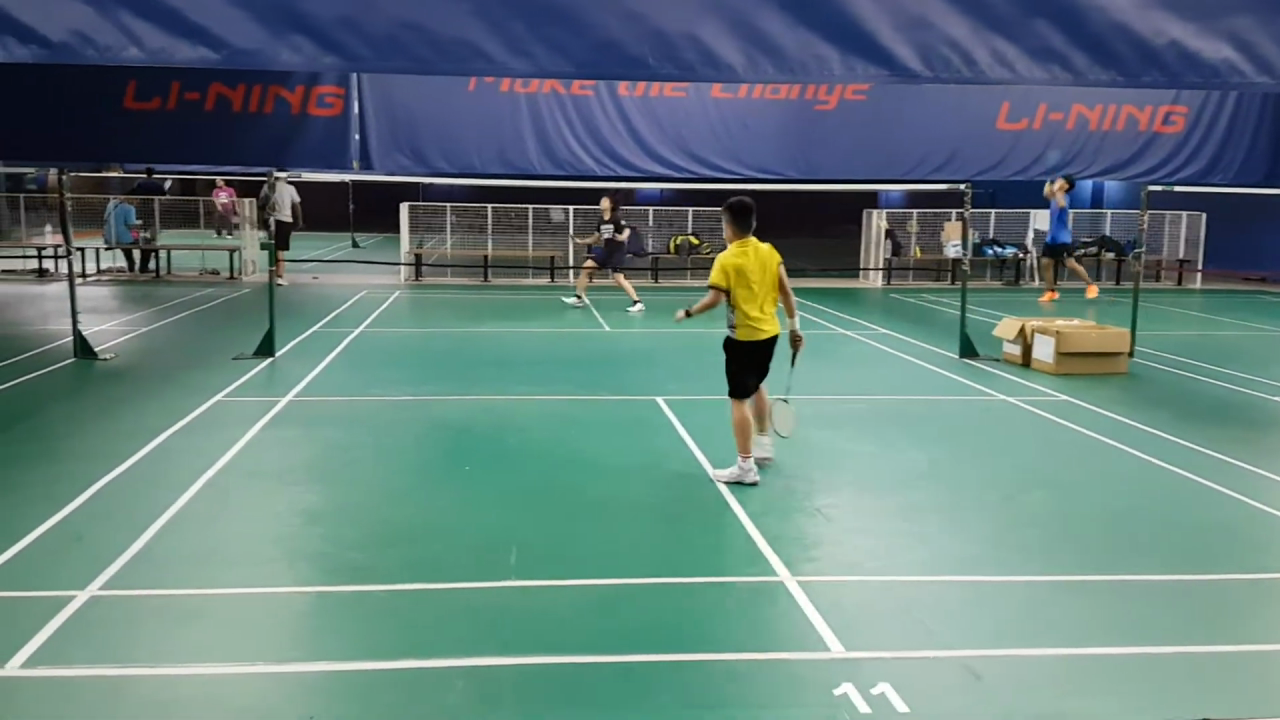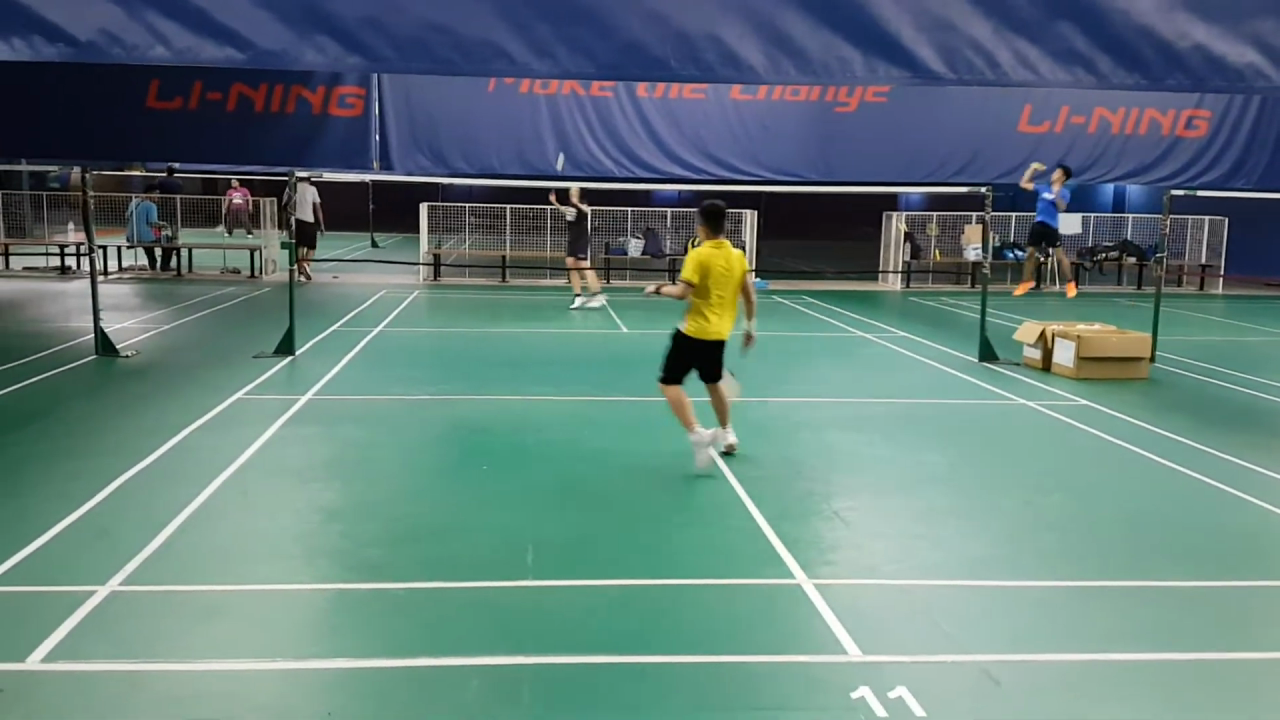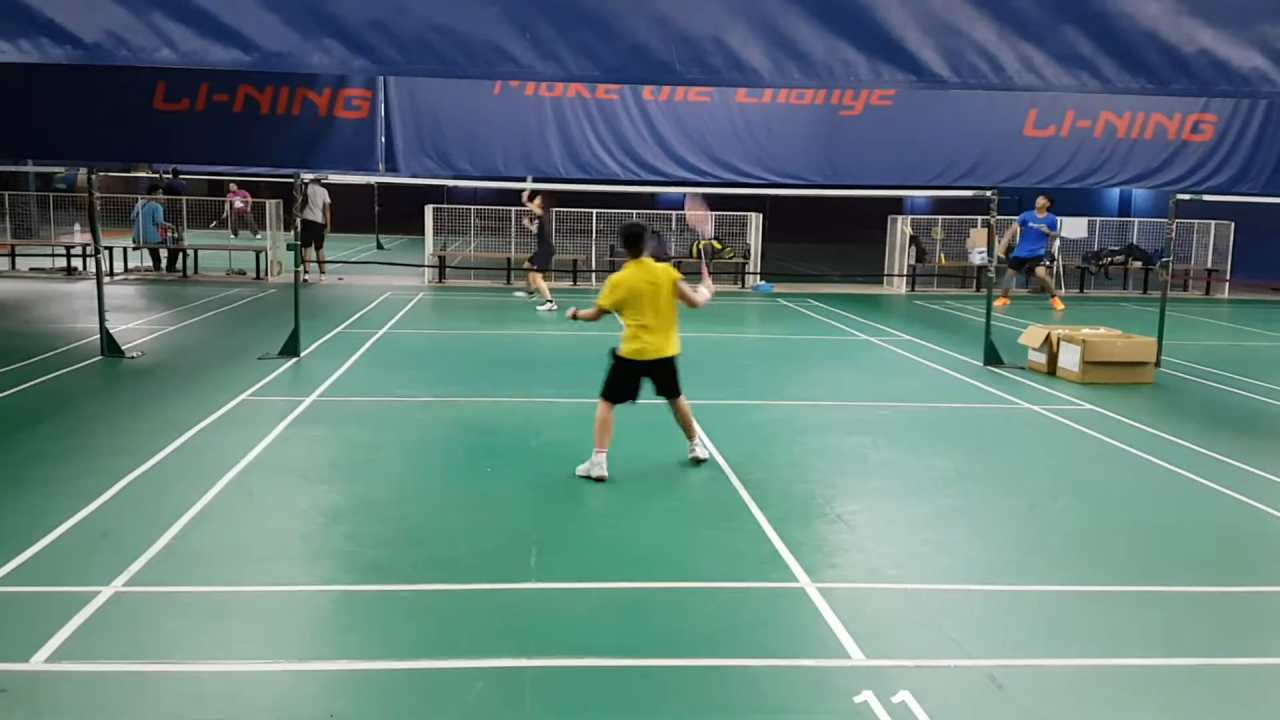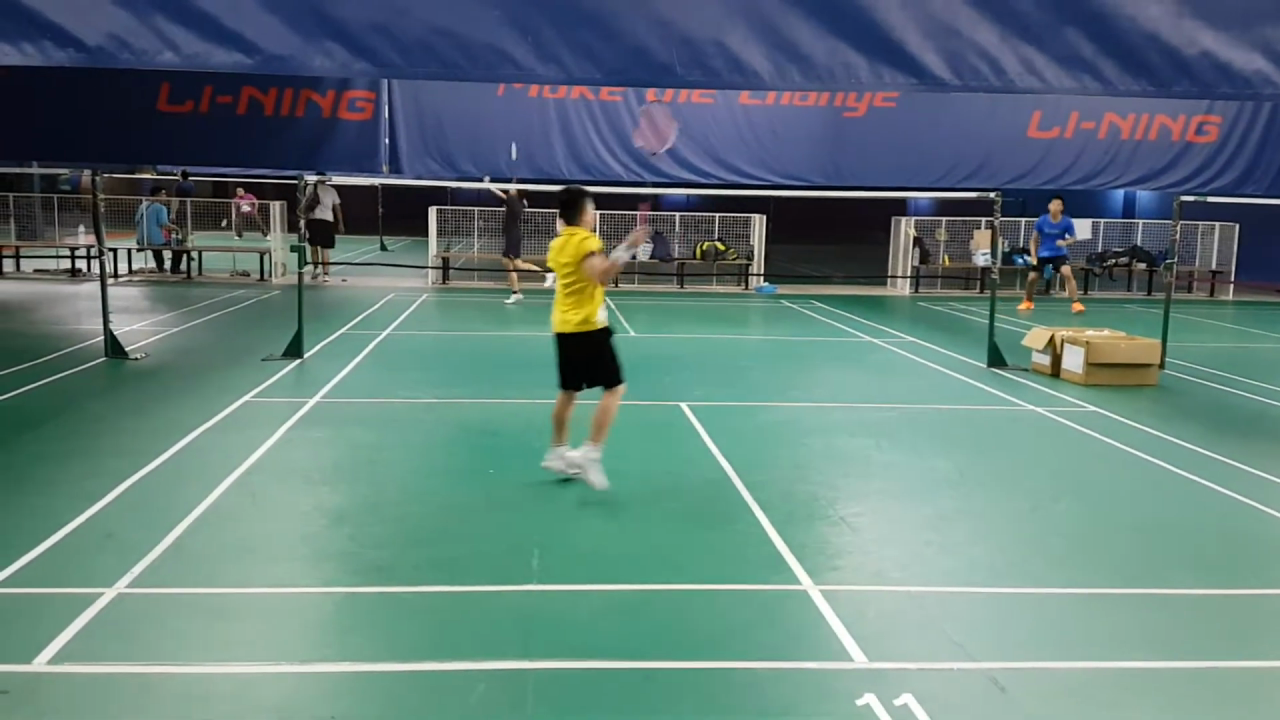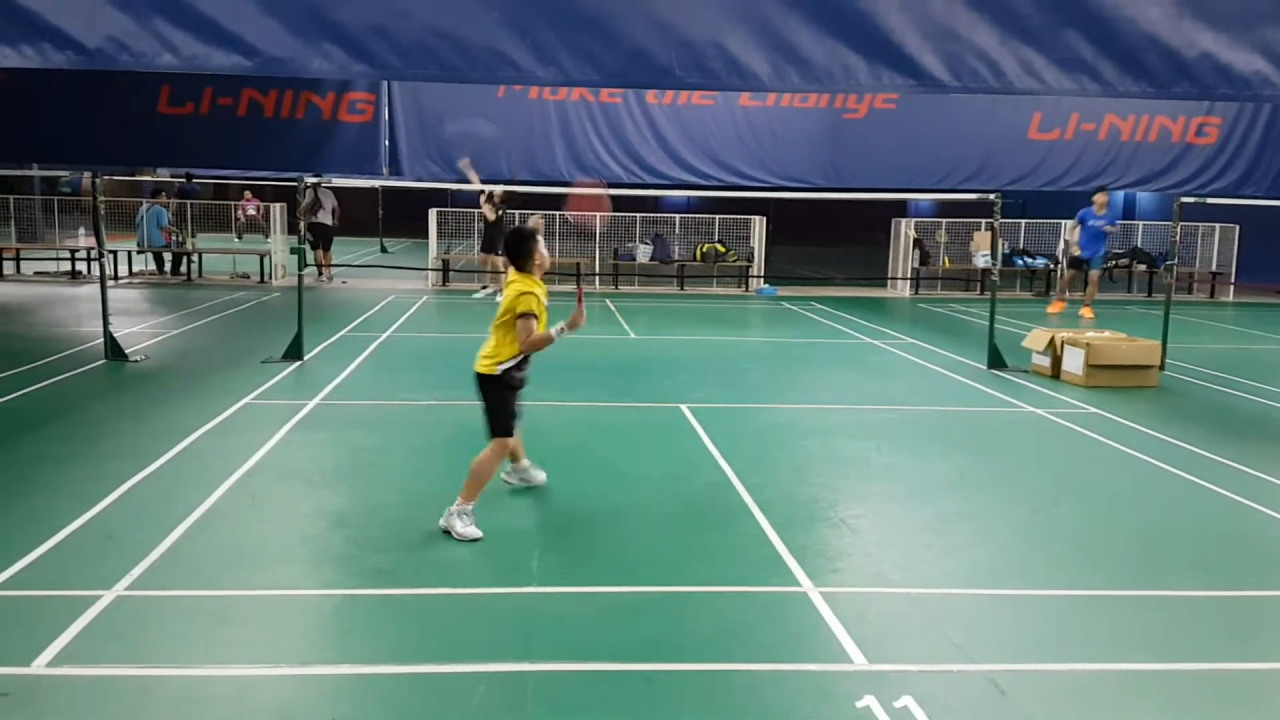
dt=0.3s
person 1, frame 1
left shoulder: (726, 258)
right shoulder: (769, 252)
left elbow: (714, 299)
right elbow: (787, 292)
left wrist: (688, 311)
right wrist: (794, 327)
left hip: (744, 337)
right hip: (770, 333)
left knee: (739, 399)
right knee: (756, 388)
left ankle: (746, 466)
right ankle: (762, 445)
person 1, frame 2
left shoulder: (698, 256)
right shoulder: (738, 256)
left elbow: (682, 292)
right elbow: (749, 297)
left wrist: (657, 289)
right wrist: (750, 328)
left hip: (694, 333)
right hip: (719, 334)
left knee: (669, 384)
right knee: (714, 383)
left ankle: (697, 434)
right ankle: (727, 434)
person 1, frame 3
left shoulder: (616, 281)
right shoulder: (665, 272)
left elbow: (595, 314)
right elbow: (694, 301)
left wrist: (575, 314)
right wrist: (707, 290)
left hip: (632, 354)
right hip: (665, 351)
left knee: (606, 402)
right knee: (676, 397)
left ankle: (598, 461)
right ankle: (696, 446)
person 1, frame 4
left shoulder: (558, 246)
right shoulder: (587, 242)
right elbow: (603, 274)
right wrist: (627, 248)
left hip: (564, 330)
right hip: (588, 328)
left knee: (568, 393)
right knee: (613, 390)
left ankle: (557, 453)
right ankle: (590, 456)
person 1, frame 5
left shoulder: (518, 276)
right shoulder: (527, 293)
right elbow: (527, 344)
left wrist: (528, 234)
right wrist: (565, 327)
left hip: (500, 369)
right hip: (497, 372)
left knee: (506, 427)
right knee: (501, 441)
left ankle: (519, 469)
right ankle: (459, 511)
